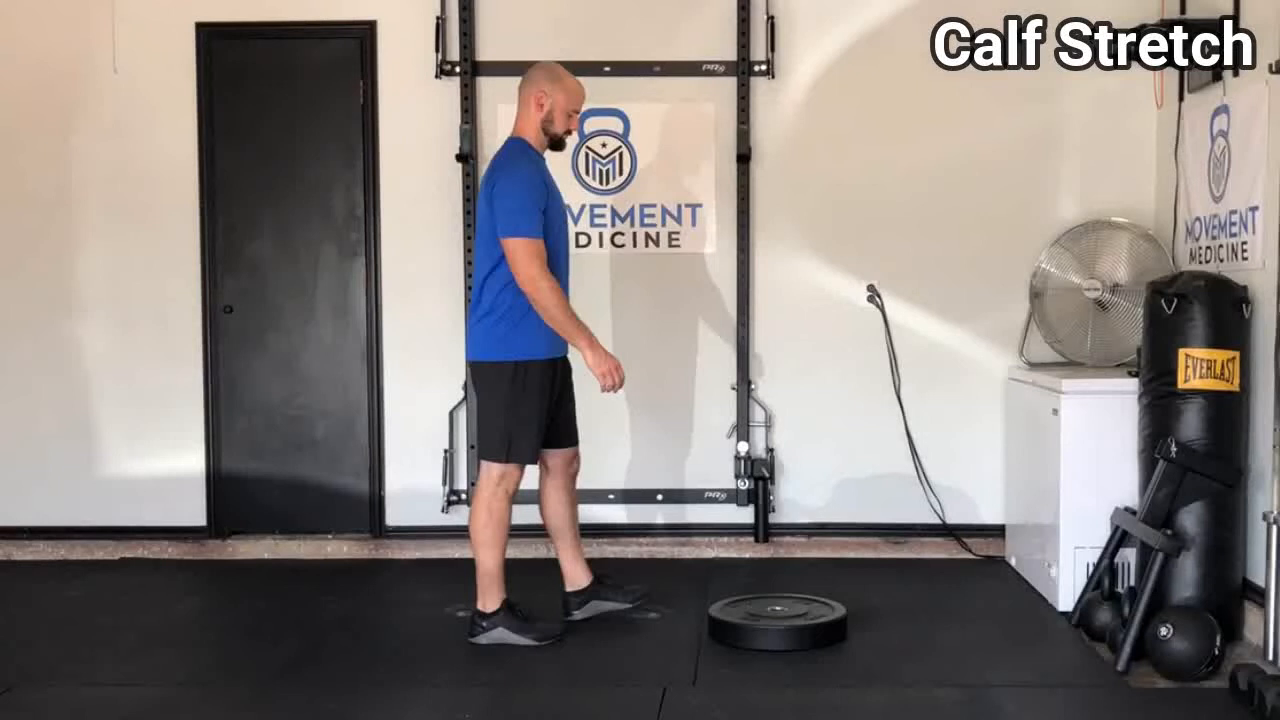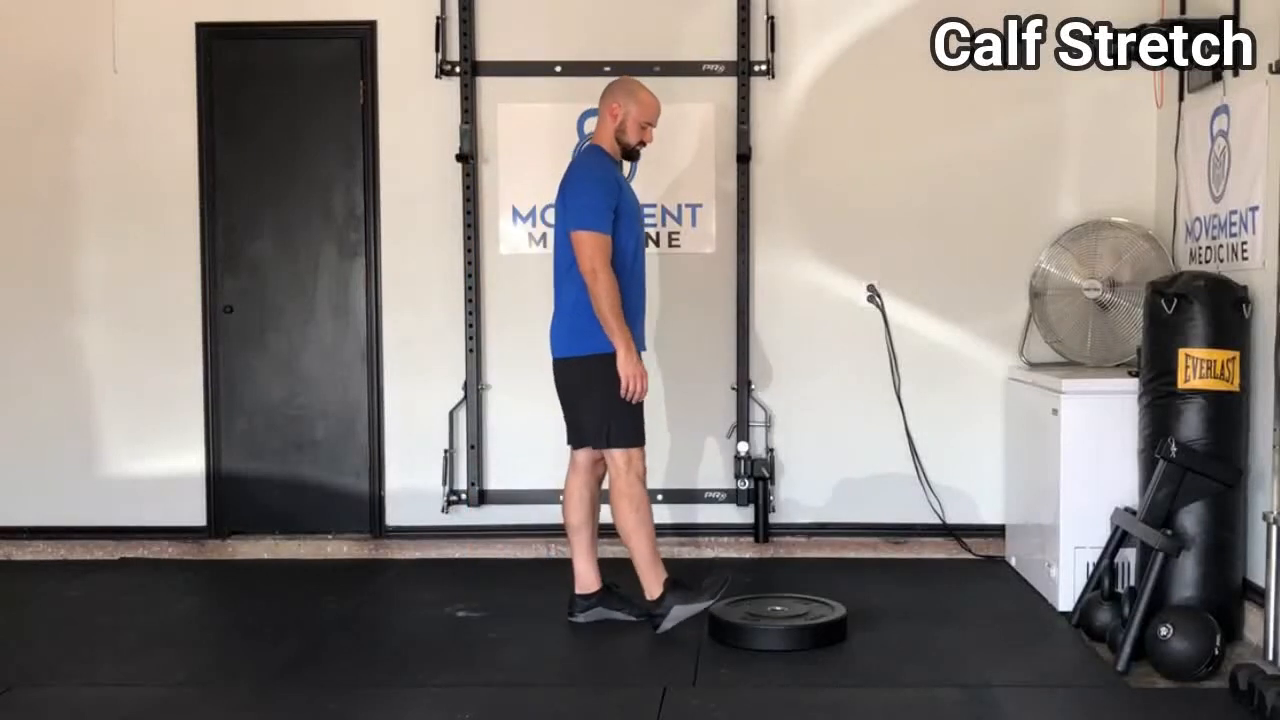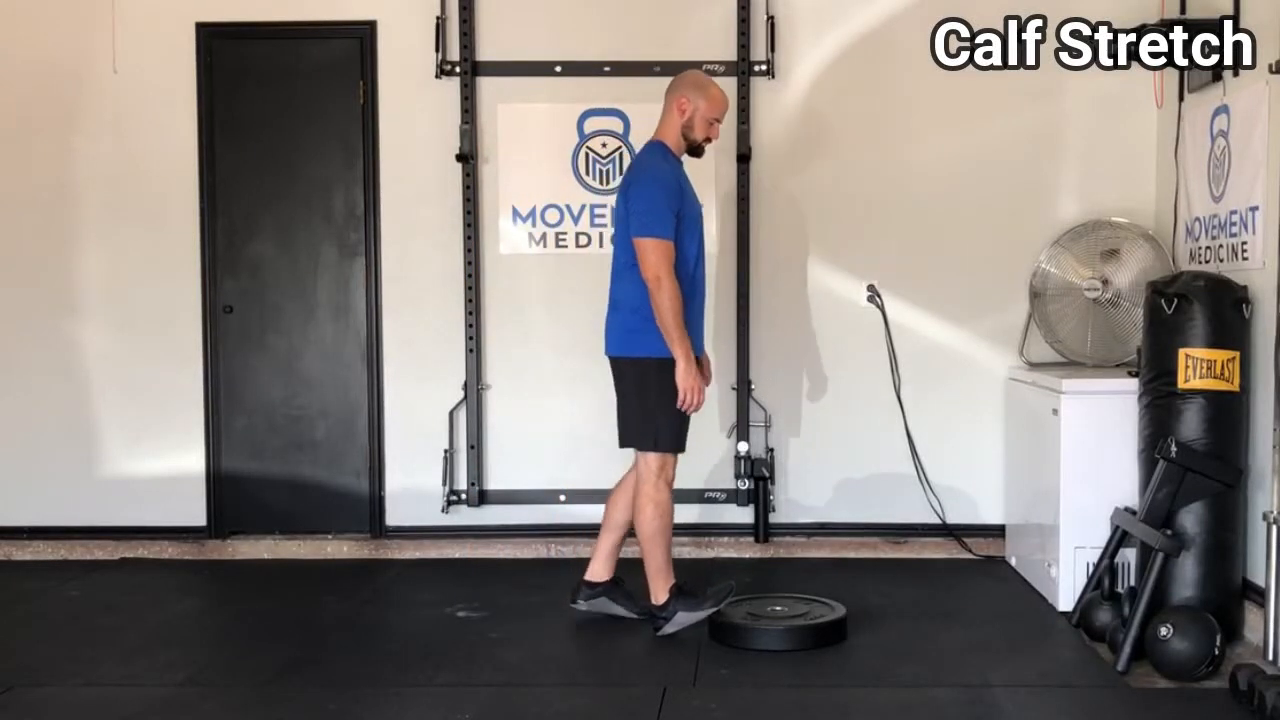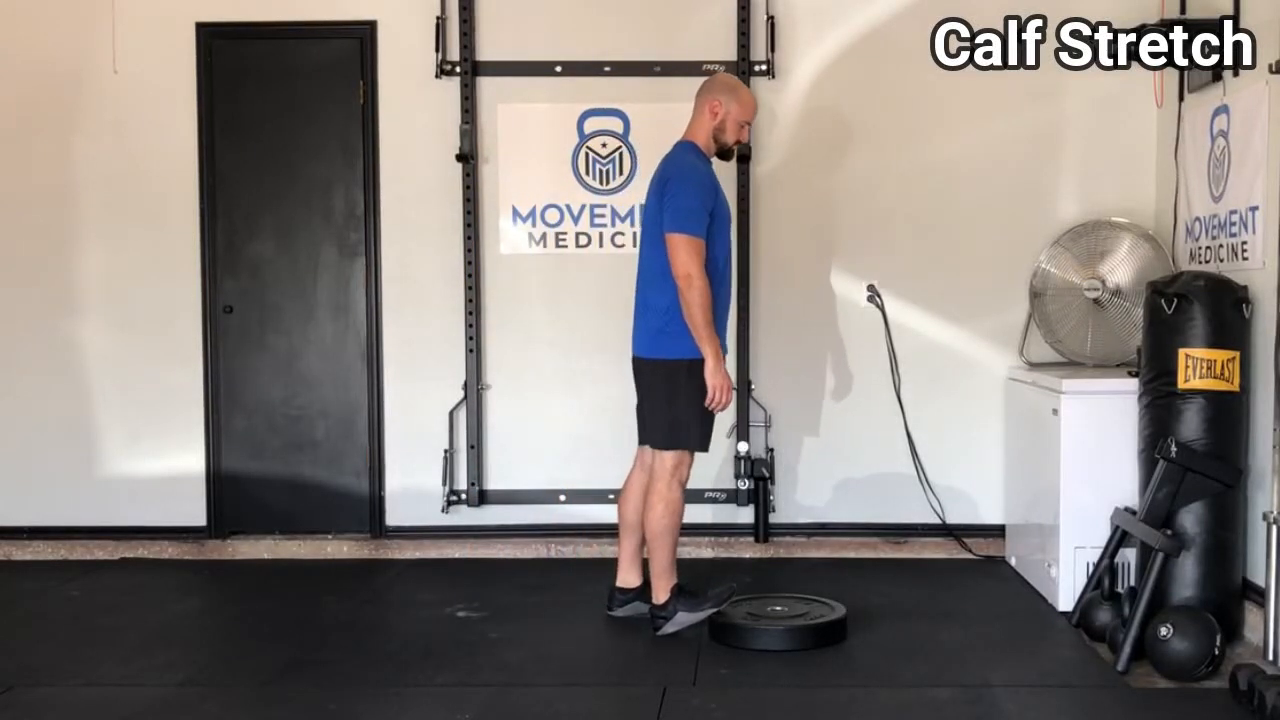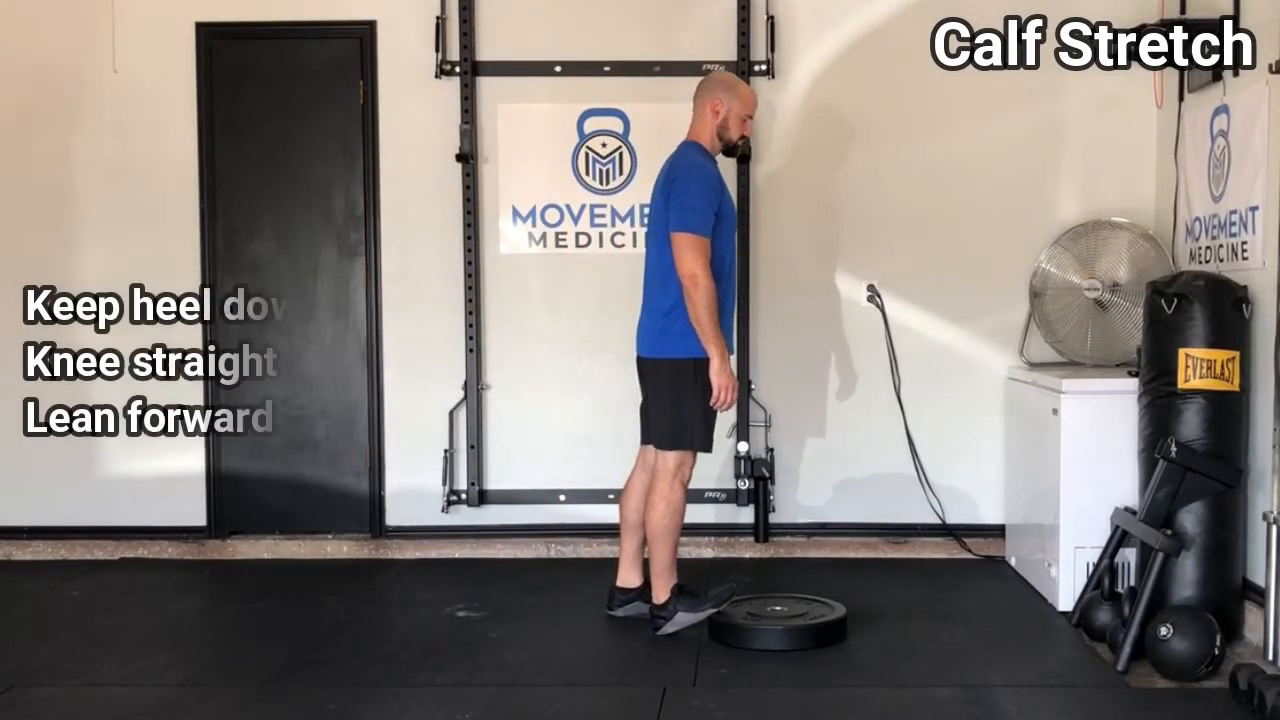
dt=1s
person 1, frame 1
left shoulder: (528, 167)
right shoulder: (517, 172)
right elbow: (530, 276)
right wrist: (589, 346)
left hip: (538, 351)
right hip: (511, 353)
left knee: (562, 463)
right knee: (501, 477)
left ankle: (580, 587)
right ankle: (490, 612)
person 1, frame 2
left shoulder: (603, 174)
right shoulder: (592, 174)
right elbow: (595, 269)
left wrist: (623, 347)
right wrist: (626, 348)
left hip: (589, 348)
right hip: (597, 349)
left knee: (588, 462)
right knee: (626, 466)
left ankle: (588, 591)
right ankle: (661, 594)
person 1, frame 3
left shoulder: (664, 171)
right shoulder: (655, 175)
right elbow: (658, 276)
left wrist: (692, 349)
right wrist: (684, 358)
left hip: (650, 348)
right hip: (652, 351)
left knee: (647, 467)
right knee: (657, 469)
left ankle: (598, 581)
right ankle: (665, 600)
person 1, frame 4
left shoulder: (681, 167)
right shoulder: (690, 173)
right elbow: (688, 273)
left wrist: (705, 353)
right wrist: (714, 357)
left hip: (660, 345)
right hip: (678, 350)
left knee: (650, 463)
right knee: (671, 470)
left ankle: (628, 586)
right ankle: (666, 600)
person 1, frame 5
left shoulder: (684, 167)
right shoulder: (696, 172)
right elbow: (693, 272)
left wrist: (710, 351)
right wrist: (718, 356)
left hip: (664, 345)
right hip: (683, 349)
left knee: (652, 462)
right knee: (672, 469)
left ankle: (629, 585)
right ankle: (665, 599)
